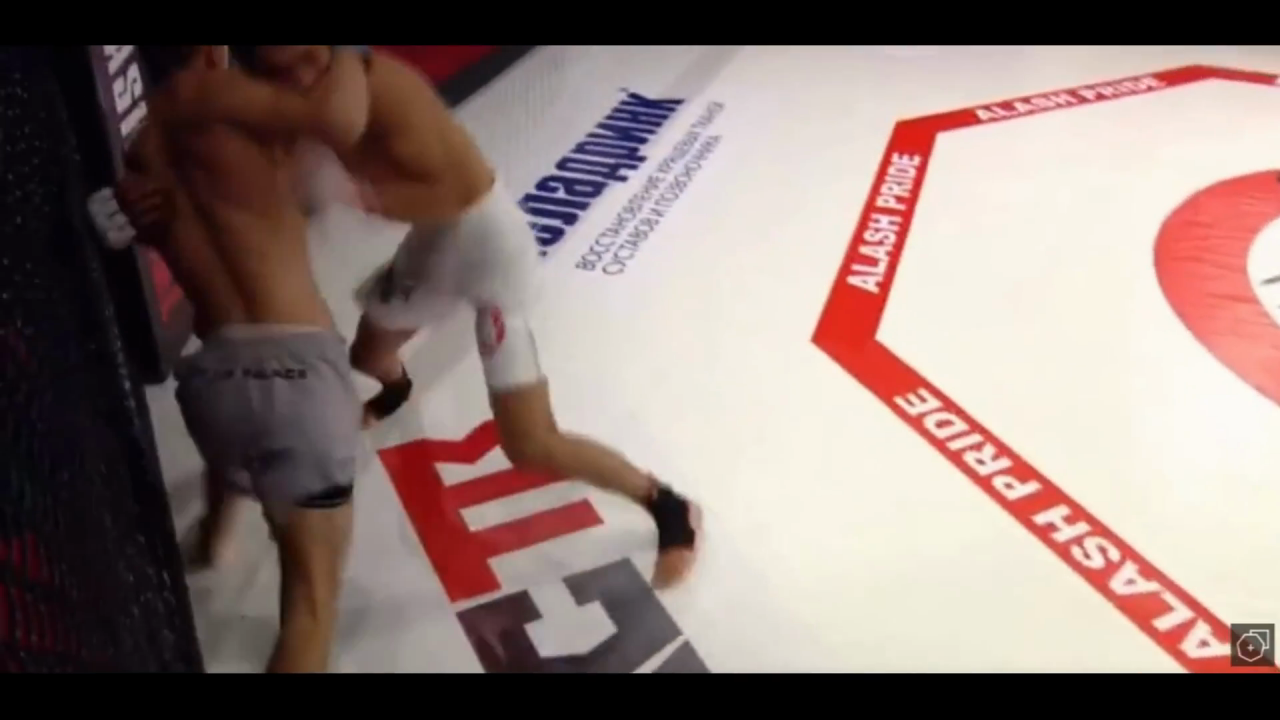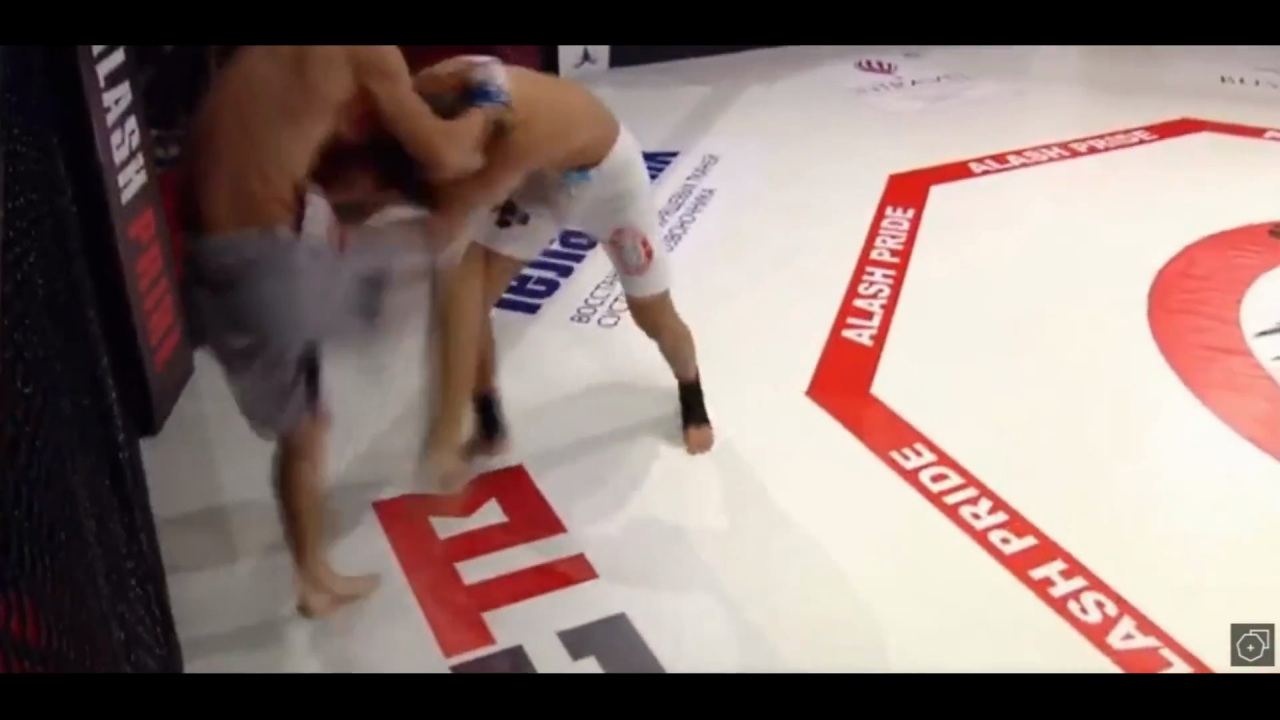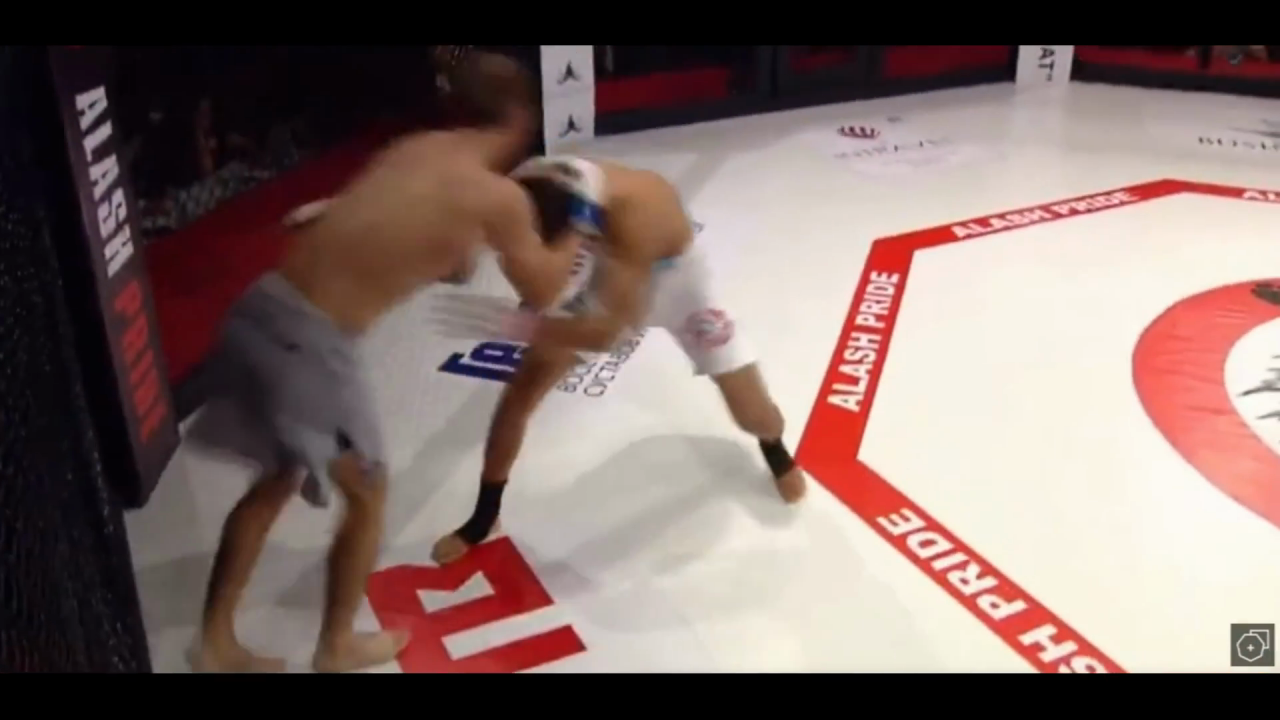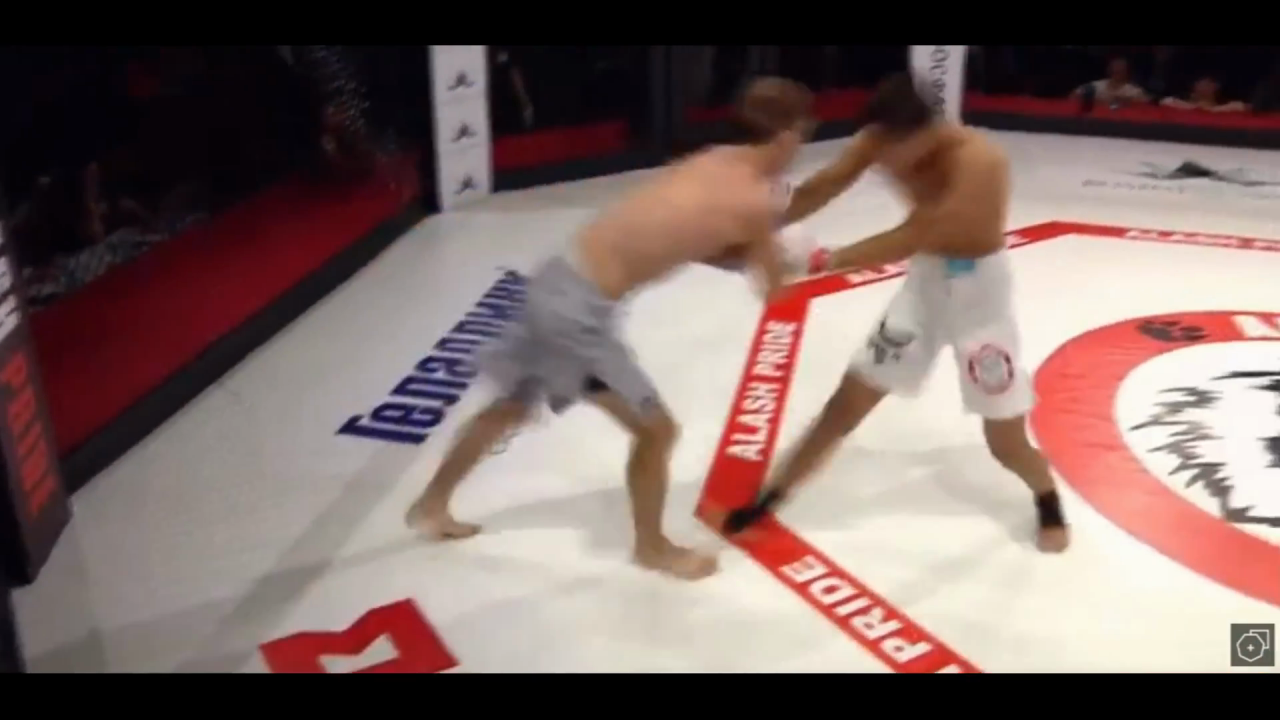
dt=0.7s
person 1, frame 1
left shoulder: (142, 154)
right shoulder: (198, 97)
right elbow: (340, 120)
right wrist: (344, 60)
left hip: (217, 374)
right hip: (300, 372)
left knee: (232, 457)
right knee: (311, 603)
left ankle: (214, 534)
person 1, frame 2
left shoulder: (264, 53)
right shoulder: (365, 52)
right elbow: (448, 160)
right wrist: (484, 106)
left hip: (210, 279)
right hip: (269, 270)
left knee: (302, 433)
left ankle: (315, 578)
person 1, frame 3
left shoulder: (416, 149)
right shoulder: (498, 198)
right elbow: (541, 291)
left hip: (258, 312)
right hip: (310, 344)
left knee: (276, 482)
right knee: (367, 495)
left ankle: (216, 642)
right ankle: (337, 645)
person 1, frame 4
left shoulder: (716, 161)
right shoulder: (756, 206)
right elbow: (775, 281)
left hip: (558, 282)
right hip: (577, 313)
left knee: (513, 406)
right knee: (657, 431)
left ankle: (430, 508)
right ankle: (651, 546)
person 2, frame 1
left shoulder: (383, 87)
left elbow: (443, 191)
left wrist: (359, 192)
left hip: (487, 240)
right hip: (437, 234)
left knee: (530, 446)
right knee: (368, 358)
left ankle: (669, 506)
right ankle: (397, 390)
person 2, frame 2
left shoulder: (524, 132)
right shoulder: (439, 85)
left elbow: (444, 222)
left hip: (608, 178)
right hip: (544, 178)
left knee: (656, 319)
right knee: (465, 299)
left ankle: (692, 399)
right ankle: (488, 430)
person 2, frame 3
left shoulder: (632, 216)
right shoulder: (532, 186)
left elbow: (606, 332)
left wrist: (525, 326)
left hip: (675, 275)
right hip: (610, 266)
left knee: (756, 416)
right knee: (519, 396)
left ankle: (777, 454)
right ankle: (483, 517)
person 2, frame 4
left shoulder: (975, 161)
right shoulder: (884, 139)
left elbow: (911, 239)
right elbow: (822, 187)
left wrist: (827, 259)
left hip: (980, 292)
right hip: (925, 285)
left knee: (1008, 446)
right knee: (844, 409)
left ankle: (1048, 505)
right ankle: (757, 509)
